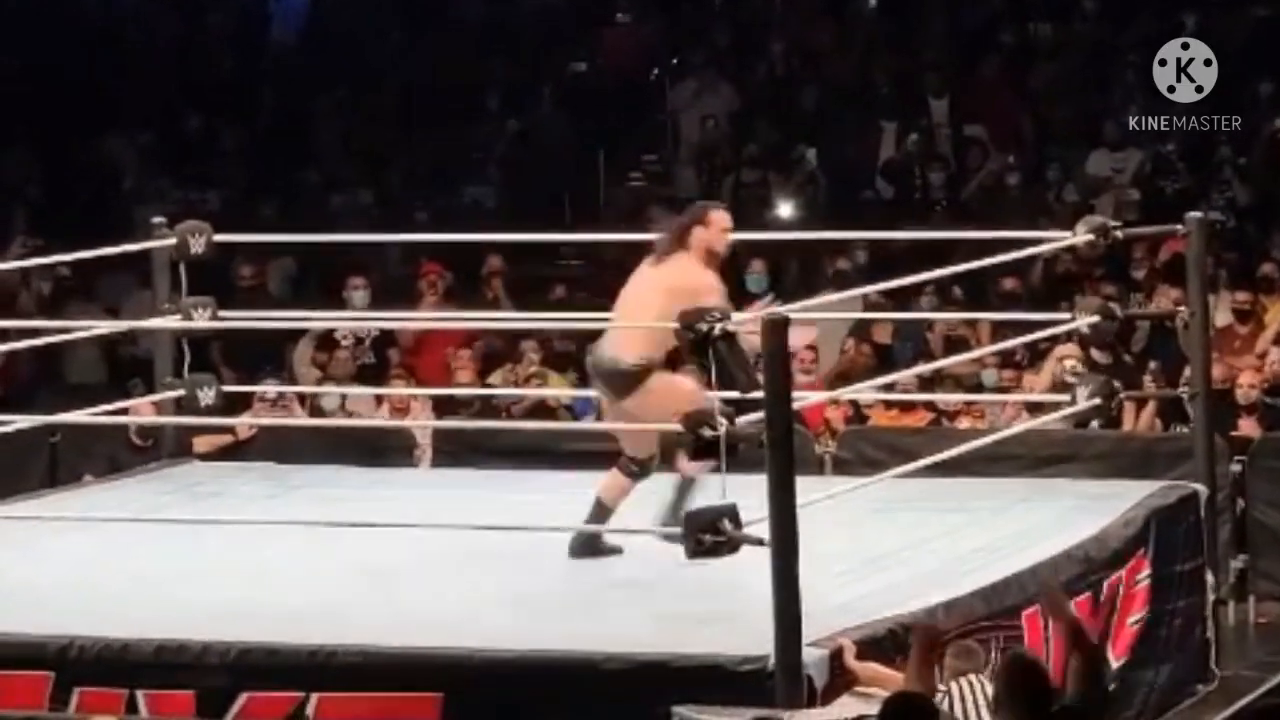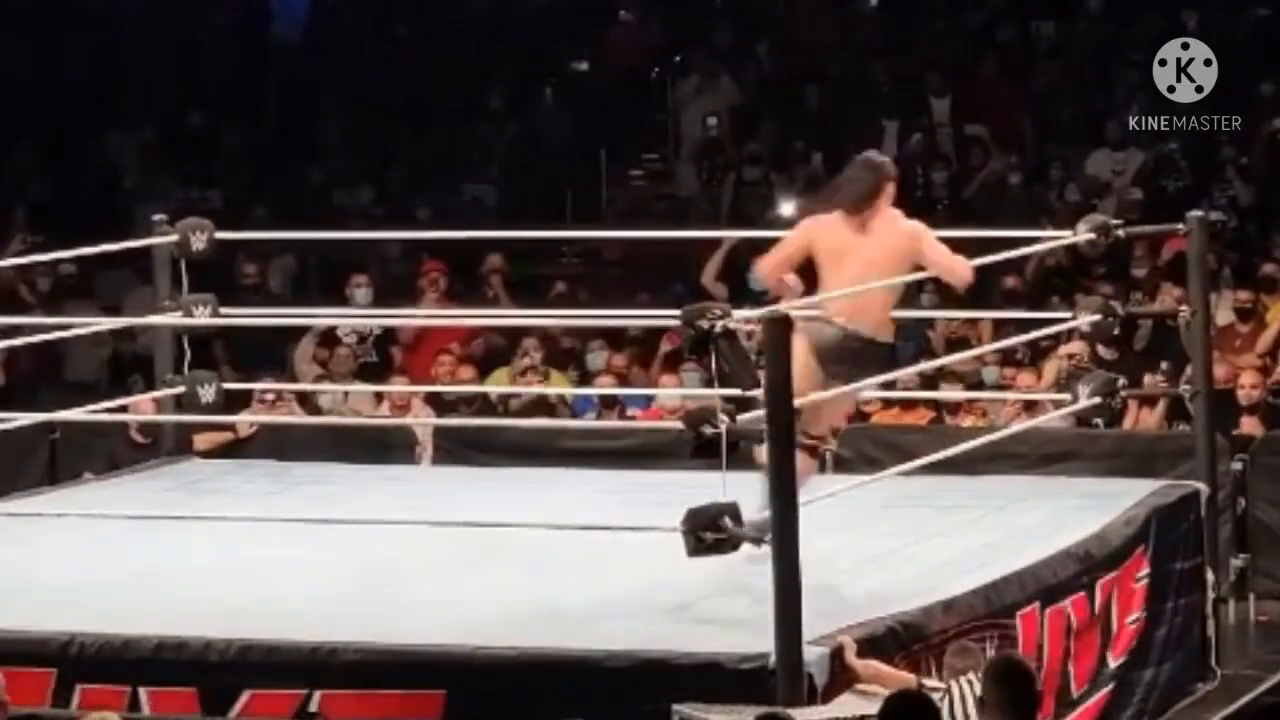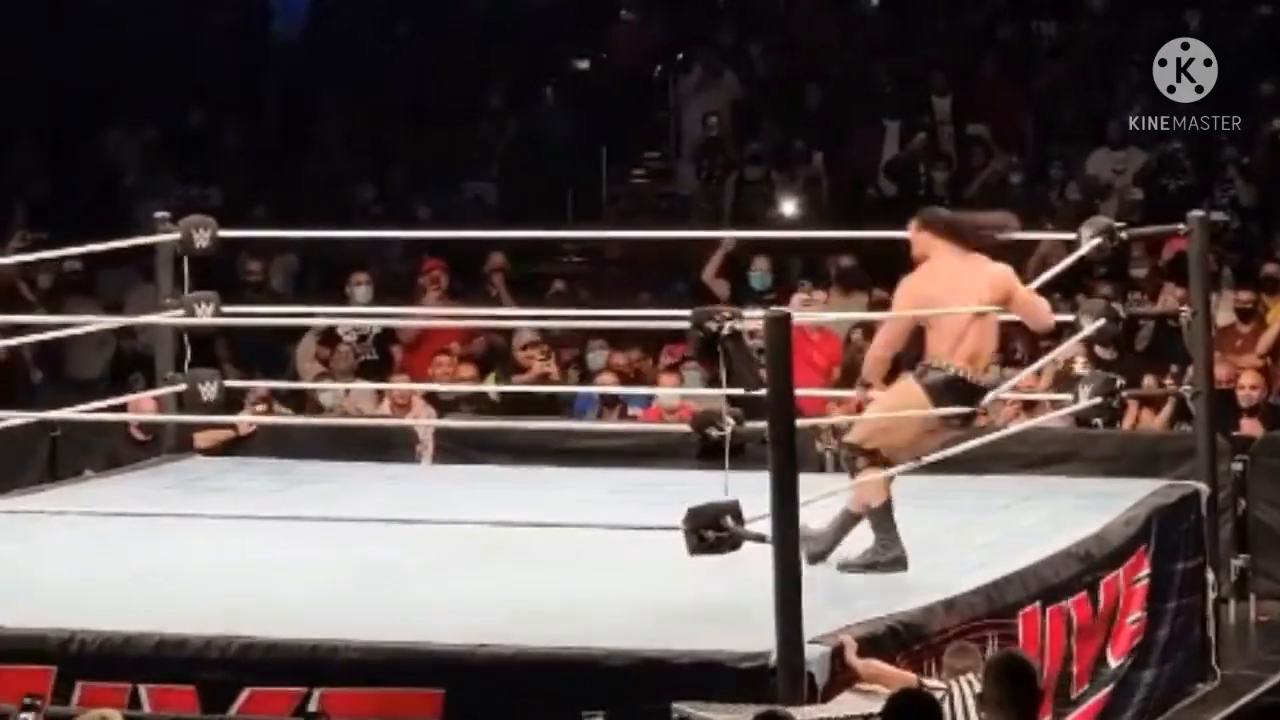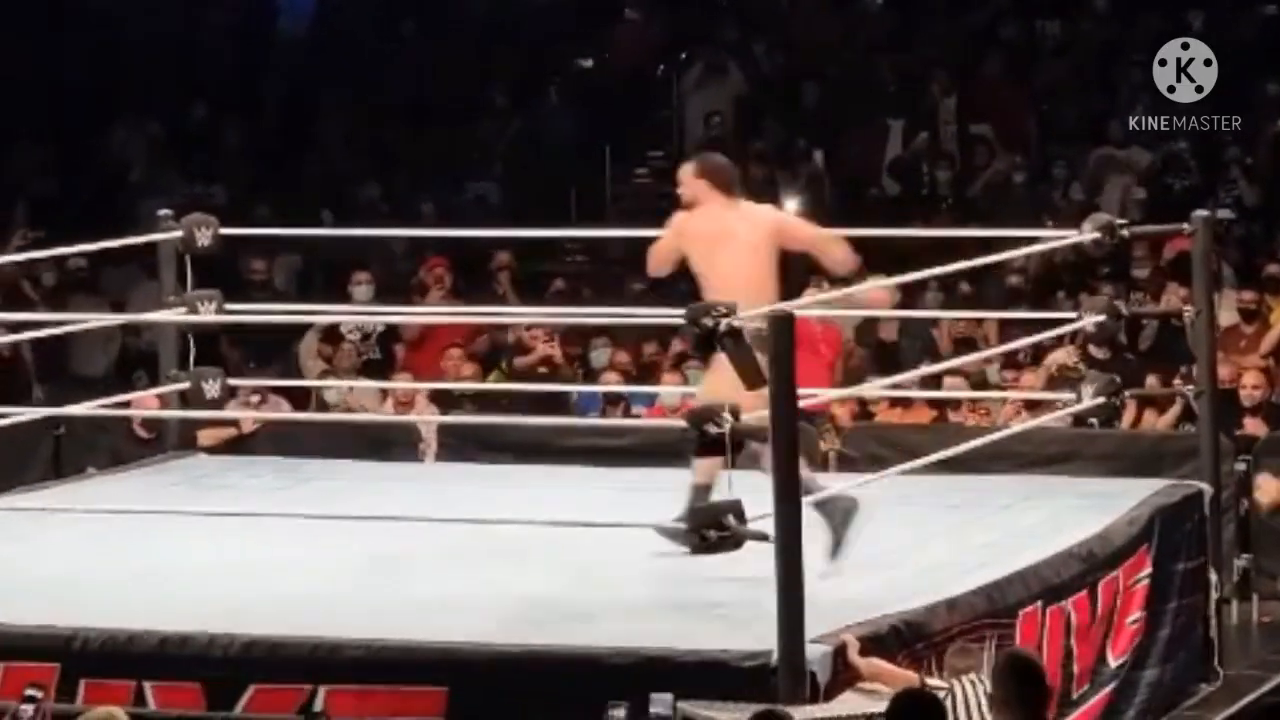
dt=0.3s
person 1, frame 1
left shoulder: (657, 264)
right shoulder: (699, 277)
right elbow: (720, 331)
left hip: (605, 363)
right hip: (628, 372)
left knee: (641, 456)
right knee: (713, 421)
left ankle: (588, 537)
right ankle: (676, 516)
person 1, frame 2
left shoulder: (820, 224)
right shoulder: (911, 232)
left elbow: (766, 271)
right elbow: (961, 277)
left wrist: (790, 288)
left hip: (818, 334)
right hip: (865, 349)
right knee: (815, 435)
person 1, frame 3
left shoulder: (916, 284)
right shoulder: (998, 274)
left elbow: (881, 352)
right elbow: (1045, 321)
left wrist: (869, 381)
left hip: (938, 383)
right hip: (971, 393)
left knee: (857, 447)
right knee: (876, 452)
left ankle: (888, 546)
right ankle: (834, 533)
person 1, frame 4
left shoulder: (685, 223)
right shoulder: (766, 216)
left elbow: (655, 267)
right elbow: (825, 242)
left hip: (741, 334)
left knee: (758, 437)
right knee: (706, 422)
left ankle: (829, 504)
